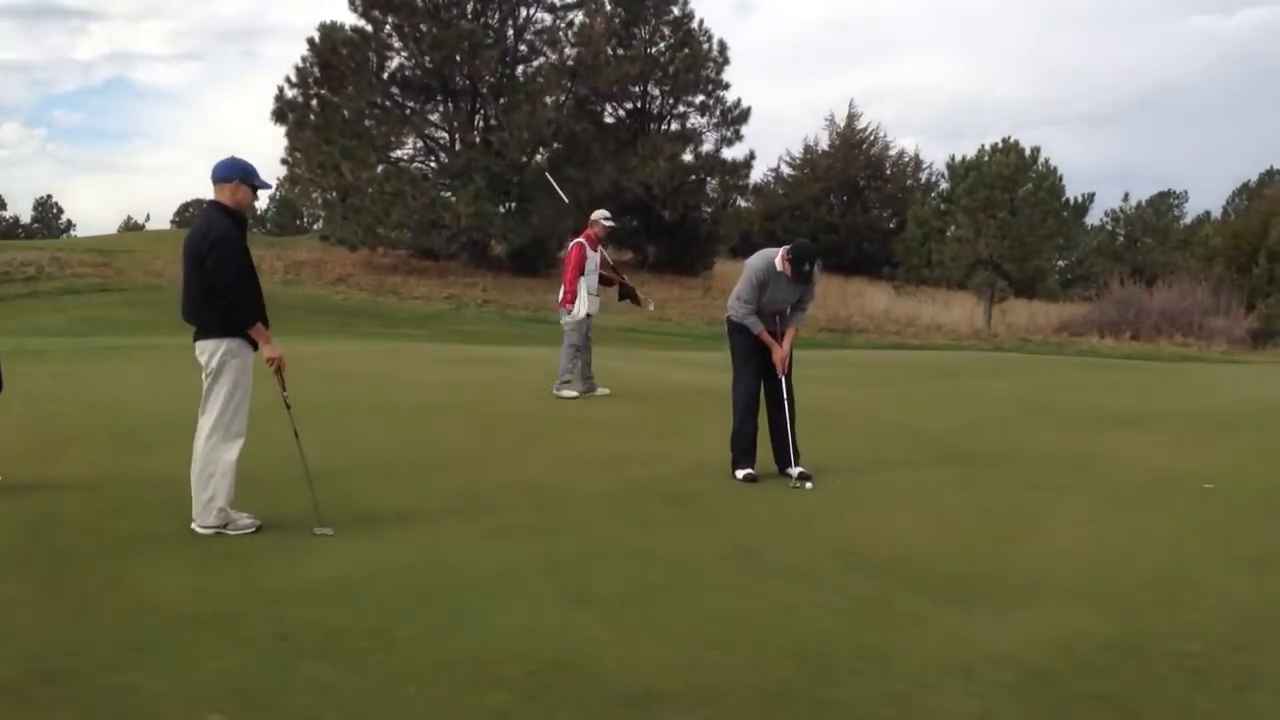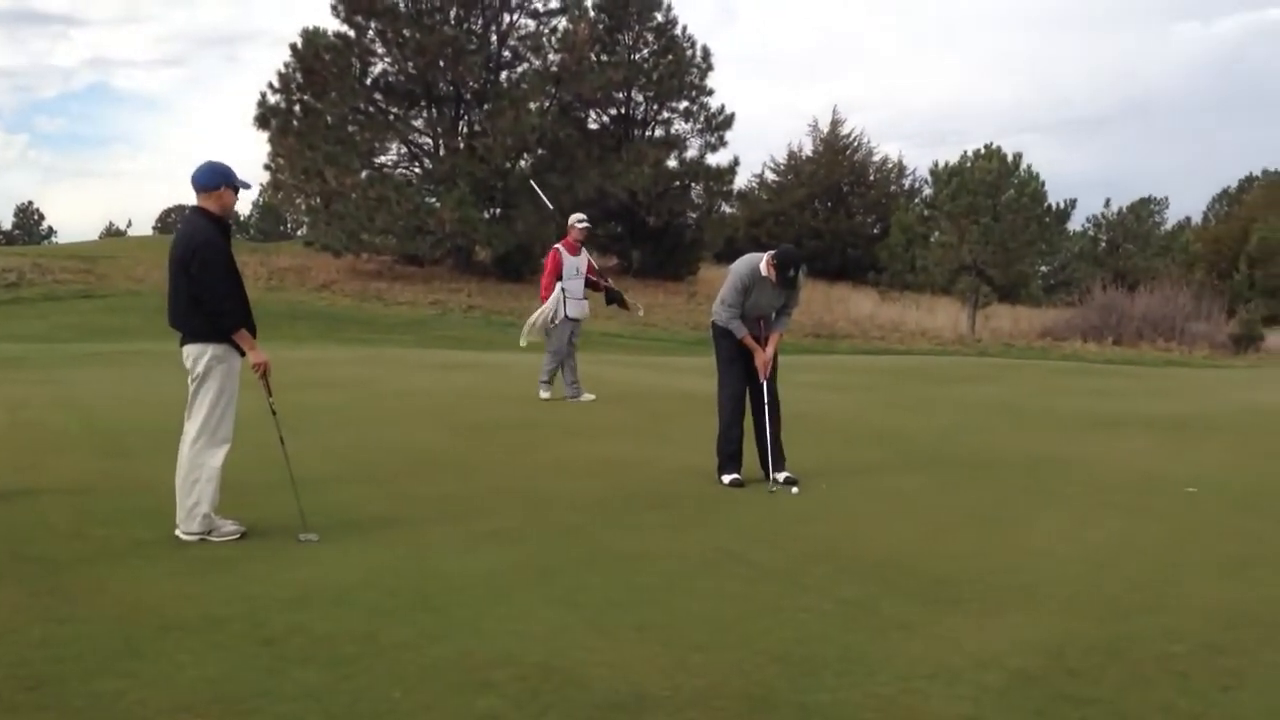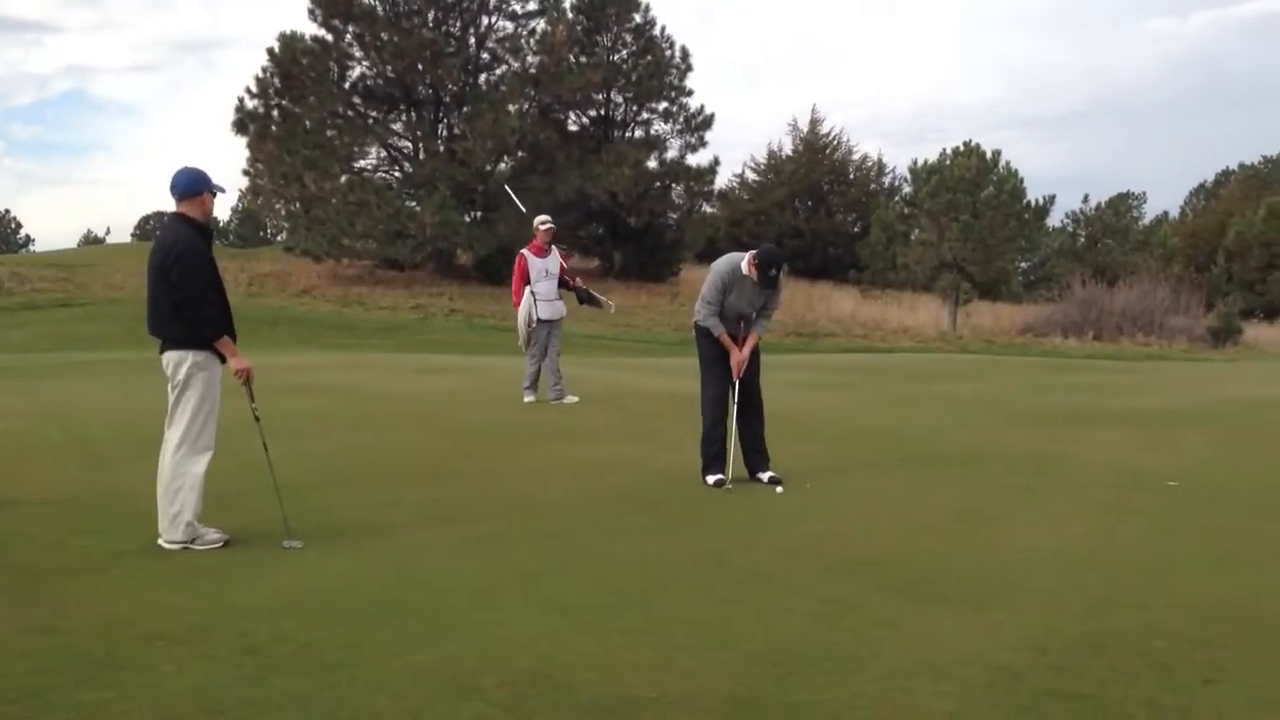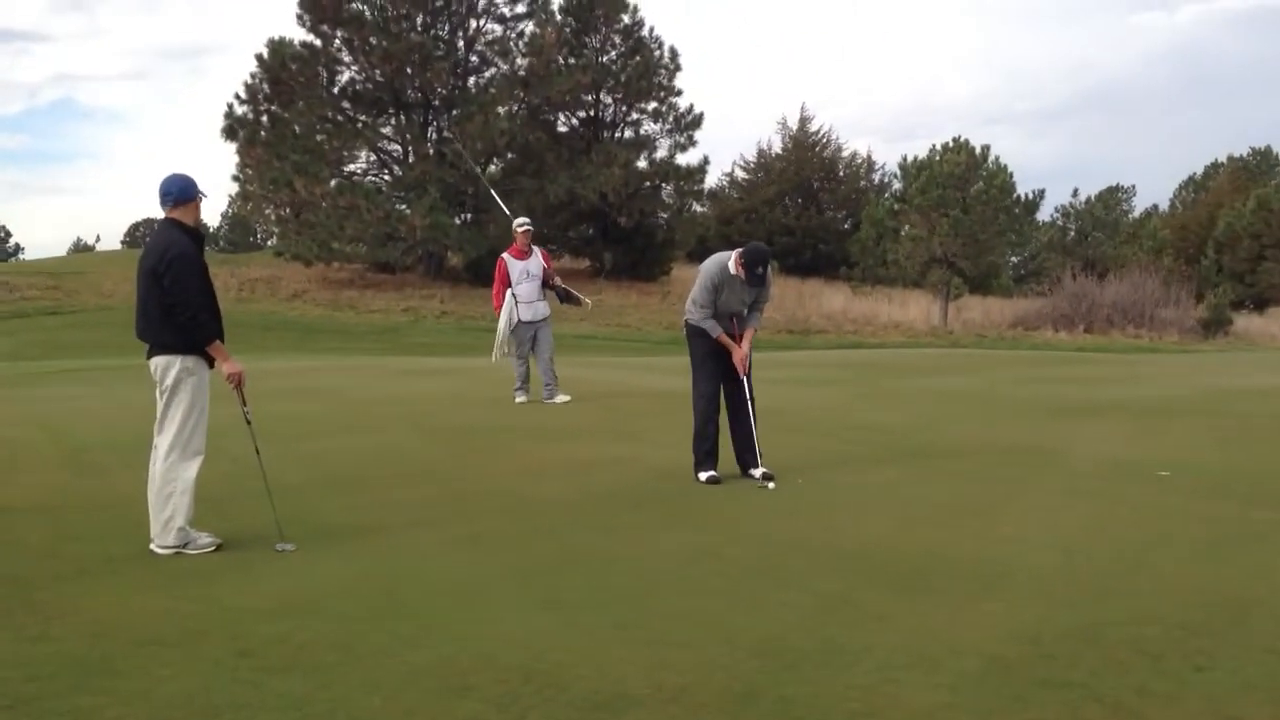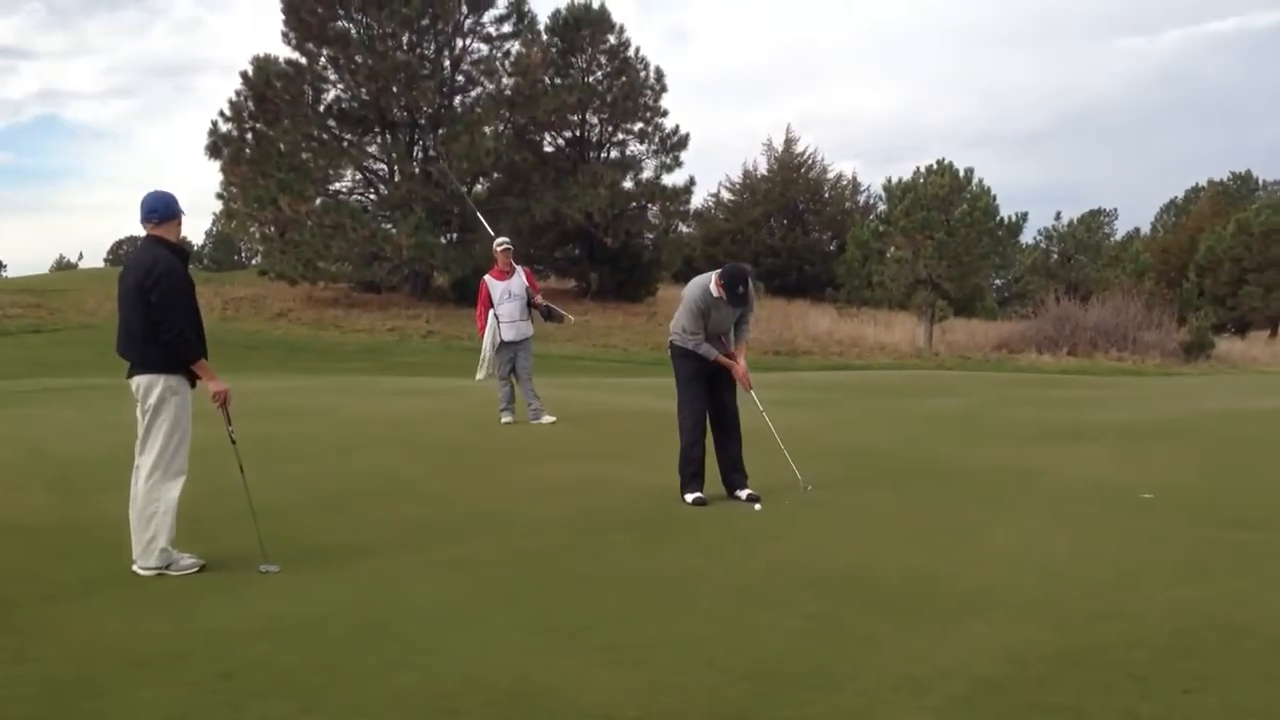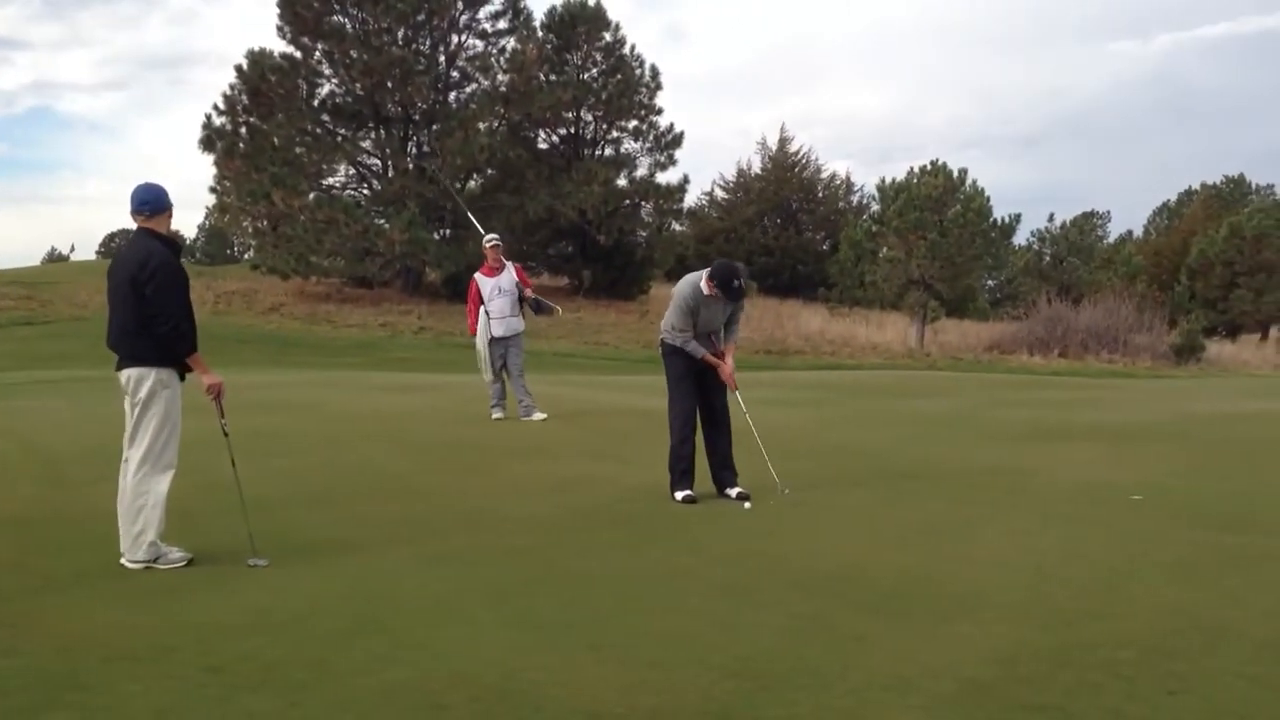
dt=0.3s
person 1, frame 1
left shoulder: (208, 225)
right shoulder: (222, 231)
right elbow: (234, 297)
right wrist: (266, 340)
left hip: (215, 335)
right hip: (228, 340)
left knee: (215, 427)
right knee: (221, 429)
left ankle: (212, 510)
right ankle: (212, 515)
person 1, frame 2
left shoulder: (193, 231)
right shoulder: (206, 238)
right elbow: (219, 302)
right wrist: (251, 346)
left hip: (201, 341)
right hip: (214, 346)
left knee: (200, 432)
right knee: (207, 434)
left ankle: (194, 516)
right ankle: (195, 521)
person 1, frame 3
left shoulder: (170, 238)
right shoulder: (188, 244)
right elbow: (200, 309)
right wrist: (233, 353)
left hip: (178, 348)
right hip: (194, 352)
left knee: (179, 439)
right knee: (190, 441)
left ankle: (175, 525)
right ankle: (179, 530)
person 1, frame 4
left shoulder: (158, 244)
right shoulder: (181, 248)
right elbow: (192, 313)
right wrist: (224, 358)
left hip: (165, 352)
right hip: (183, 357)
left knee: (168, 444)
right knee: (180, 446)
left ankle: (167, 530)
right ankle: (172, 534)
person 1, frame 5
left shoulder: (135, 262)
right shoulder: (167, 265)
right elbow: (177, 331)
right wrist: (210, 376)
left hip: (143, 371)
right hip: (164, 376)
left knee: (149, 463)
right knee: (163, 466)
left ankle: (149, 551)
right ankle: (155, 555)
person 1, frame 6
left shoulder: (123, 255)
right shoulder: (160, 259)
right elbow: (171, 324)
right wrist: (203, 370)
left hip: (131, 364)
right hip: (154, 369)
left knee: (136, 457)
right knee: (151, 460)
left ankle: (136, 544)
right ankle: (142, 548)
person 2, frame 1
left shoulder: (808, 274)
right shoulder: (758, 266)
left elbow: (800, 308)
right elbow: (746, 313)
left wrist: (786, 342)
right wrist: (773, 346)
left hip: (777, 328)
right hip: (745, 325)
left knee: (782, 394)
right knee: (747, 392)
left ankle: (788, 461)
right ankle: (742, 462)
person 2, frame 2
left shoulder: (793, 278)
right shoulder: (743, 270)
left elbow: (785, 314)
right elbow: (730, 317)
left wrist: (771, 348)
right wrist: (756, 351)
left hip: (762, 333)
right hip: (729, 330)
left knee: (768, 399)
right knee: (732, 397)
left ankle: (775, 466)
right ankle: (728, 468)
person 2, frame 3
left shoulder: (774, 279)
right shoulder: (724, 269)
left elbow: (764, 316)
right elbow: (708, 314)
left wrist: (747, 349)
right wrist: (732, 350)
left hip: (745, 334)
right hip: (712, 332)
left knee: (751, 399)
right knee: (715, 398)
left ankle: (759, 466)
right ankle: (712, 468)
person 2, frame 4
left shoulder: (763, 274)
right shoulder: (712, 270)
left elbow: (757, 309)
right elbow: (703, 317)
left wrist: (745, 345)
right wrist: (732, 349)
left hip: (736, 331)
right hip: (703, 330)
left knee: (743, 396)
right knee: (707, 395)
left ankle: (750, 462)
right ankle: (704, 465)
person 2, frame 5
left shoulder: (746, 289)
right shoulder: (695, 294)
left elbow: (743, 321)
right elbow: (696, 342)
left wrist: (741, 357)
right wrist: (732, 366)
left hip: (720, 350)
right hip: (688, 350)
left knee: (728, 416)
right knee: (693, 416)
left ankle: (736, 483)
right ankle: (691, 486)
person 2, frame 6
left shoulder: (735, 288)
right shoulder: (686, 291)
left elbow: (733, 321)
right elbow: (684, 340)
left wrist: (729, 357)
right wrist: (719, 365)
left hip: (711, 349)
right hip: (679, 349)
left knee: (718, 415)
right knee: (684, 414)
left ankle: (726, 482)
right ankle: (680, 484)
person 3, frame 1
left shoulder: (596, 247)
right shoulder: (580, 245)
right elbow: (570, 273)
left wrist: (612, 280)
right wrist: (571, 299)
left hip: (586, 304)
right hip: (574, 304)
left knee: (585, 346)
right knee: (572, 343)
left ankle: (588, 385)
right ankle: (562, 385)
person 3, frame 2
left shoulder: (583, 253)
right shoulder: (558, 251)
left elbow: (587, 277)
right elbow: (547, 279)
left wrist: (601, 284)
right wrist: (548, 304)
left hip: (576, 310)
right hip: (561, 310)
left knee: (570, 351)
right knee: (556, 349)
left ankle: (573, 391)
right ankle: (545, 385)
person 3, frame 3
left shoulder: (556, 253)
right shoulder: (525, 256)
left elbow: (562, 278)
right elbow: (518, 284)
left wrist: (573, 283)
right wrist: (521, 308)
left hip: (556, 312)
right hip: (537, 313)
left knee: (554, 354)
right knee: (535, 354)
left ankle: (557, 393)
right ankle: (529, 391)
person 3, frame 4
left shoulder: (540, 254)
right shoulder: (505, 259)
left elbow: (547, 278)
right elbow: (499, 287)
left wrist: (555, 282)
right wrist: (501, 311)
left hip: (541, 313)
right hip: (520, 315)
left knee: (546, 354)
right knee: (521, 356)
left ankle: (550, 392)
right ankle: (521, 391)
person 3, frame 5
left shoulder: (524, 273)
right shoulder: (488, 280)
left elbow: (535, 296)
right elbow: (482, 309)
left wrist: (538, 300)
right wrist: (484, 333)
left hip: (523, 333)
right hip: (502, 335)
left knee: (525, 375)
right knee: (504, 376)
left ankle: (536, 413)
right ankle: (506, 412)
person 3, frame 6
left shoulder: (514, 269)
right shoulder: (478, 278)
left elbow: (527, 290)
right elbow: (473, 306)
left wrist: (528, 294)
right wrist: (475, 331)
left hip: (514, 329)
right hip: (493, 332)
left knee: (517, 371)
right knee: (495, 372)
left ankle: (527, 409)
right ankle: (497, 408)
